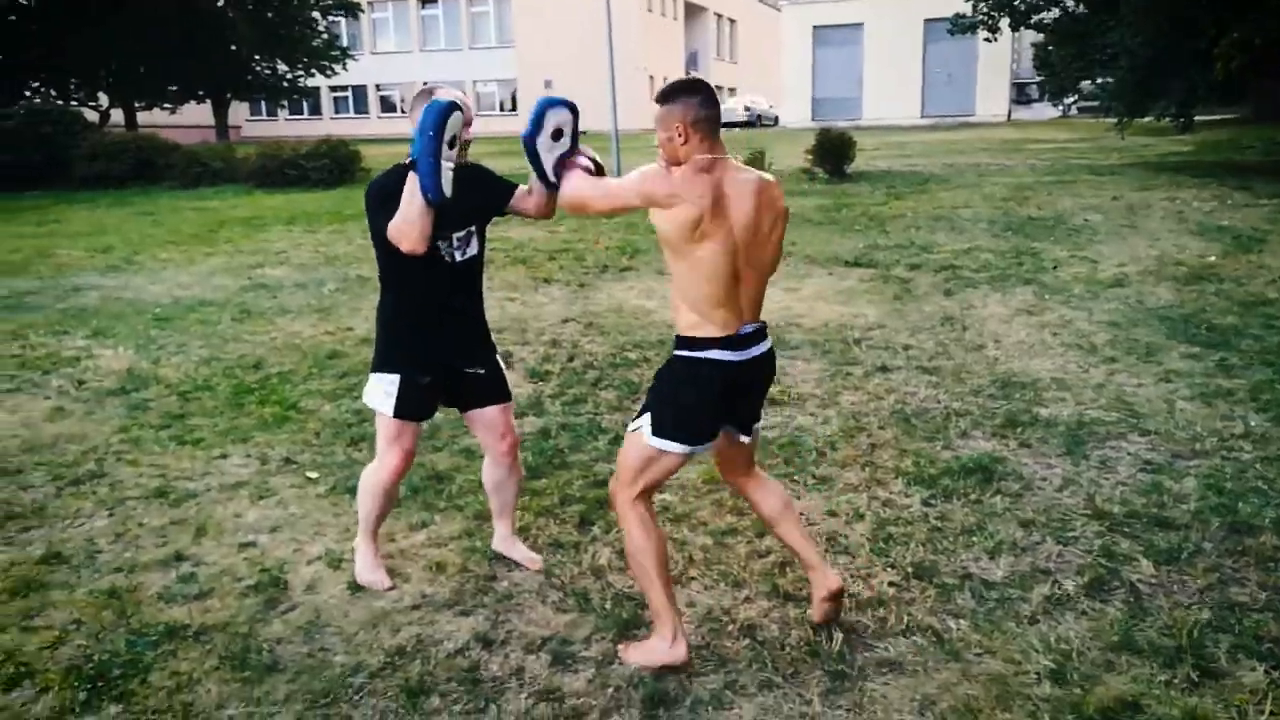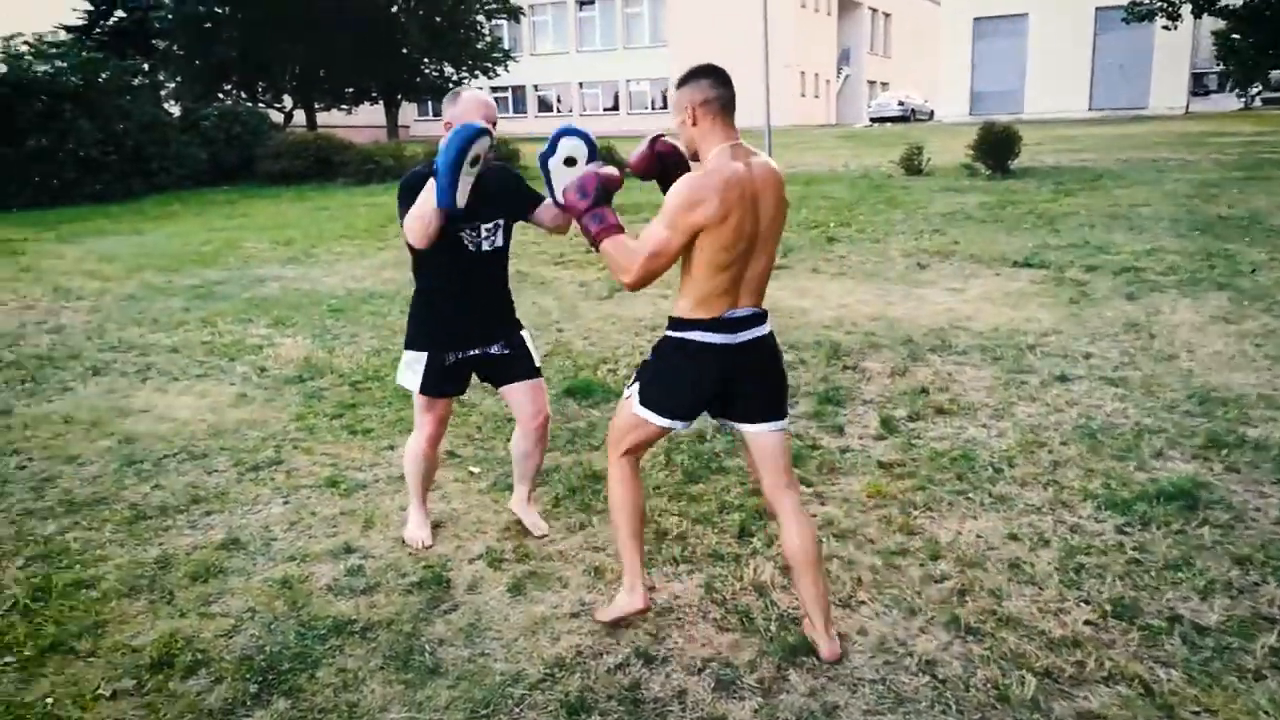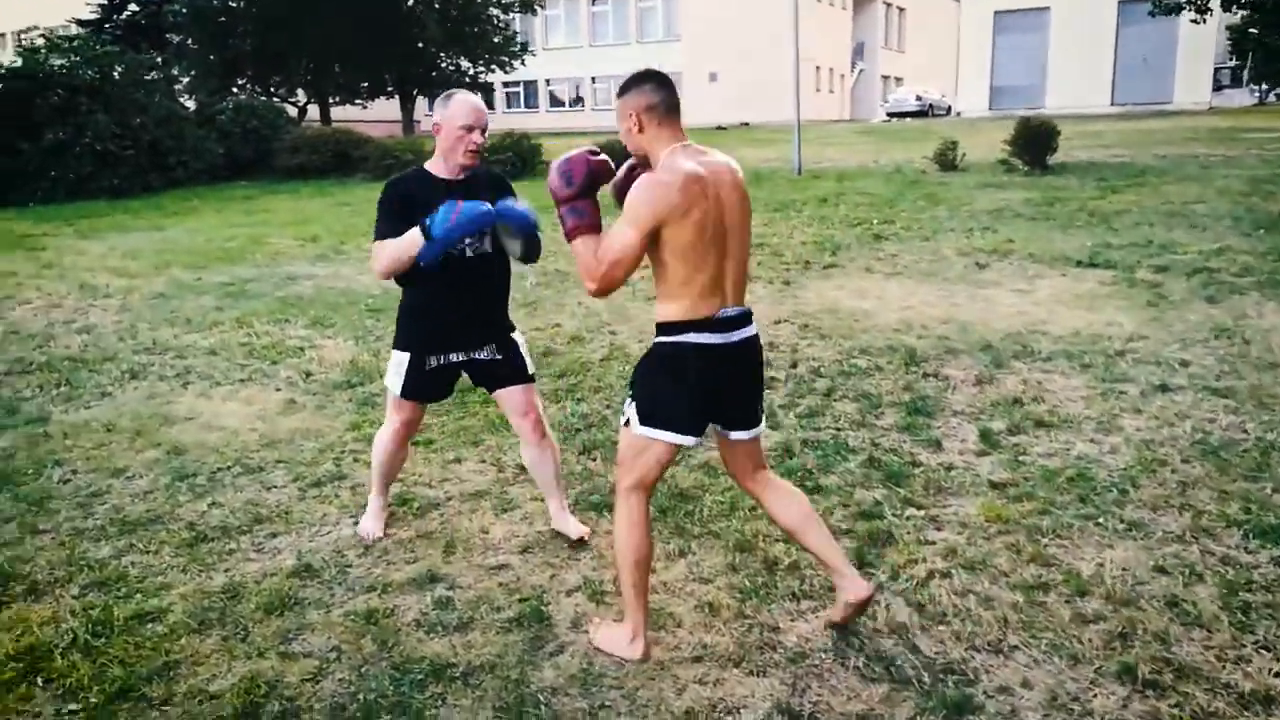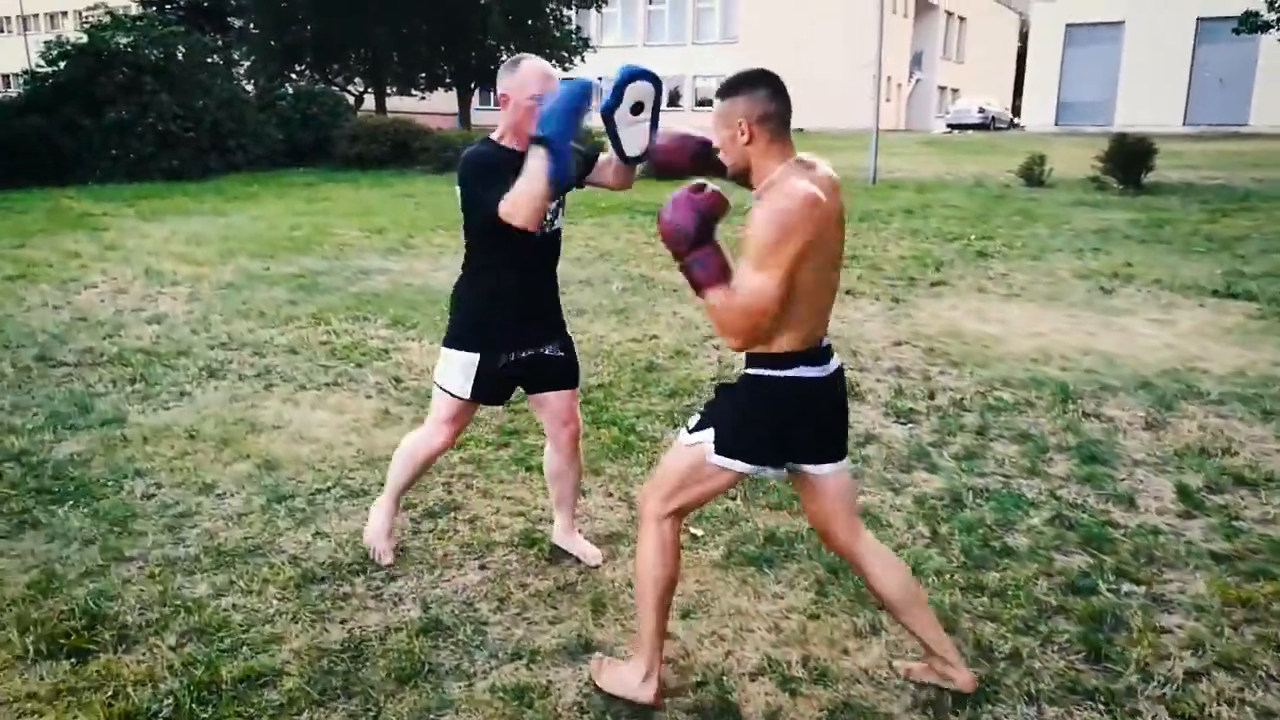
dt=1s
person 1, frame 1
left shoulder: (671, 186)
right shoulder: (768, 191)
left elbow: (575, 200)
left wrist: (575, 165)
left hip: (701, 367)
right hip: (754, 355)
left knee: (628, 492)
right knee: (742, 473)
left ankle: (667, 637)
right ankle: (822, 575)
person 1, frame 2
left shoulder: (699, 186)
right shoulder: (770, 174)
left elbow: (634, 272)
left wrist: (592, 211)
left hip: (694, 349)
right hip: (754, 344)
left knee: (621, 449)
right knee: (782, 492)
left ankle: (633, 586)
right ankle: (823, 631)
person 1, frame 3
left shoulder: (658, 185)
right shoulder: (726, 167)
left elbow: (598, 279)
left wrist: (575, 202)
left hip: (683, 356)
right hip: (740, 342)
left knee: (631, 488)
right knee: (755, 475)
left ankle: (631, 633)
right ankle: (847, 579)
person 1, frame 4
left shoulder: (780, 212)
right shoulder: (815, 174)
left elbow: (741, 332)
left wrist: (695, 248)
right wrist: (701, 165)
left hip: (771, 390)
right hip: (818, 382)
left knee: (659, 505)
right knee: (845, 533)
left ankle: (643, 670)
right ankle: (947, 660)
person 2, frame 1
left shoulder: (472, 180)
right shoulder: (386, 189)
left elbow: (539, 206)
right elbow: (412, 242)
right wrist: (424, 167)
left hip: (469, 343)
right hip: (407, 350)
left knee: (503, 442)
right knee: (394, 458)
left ankle: (504, 535)
right ankle: (365, 547)
person 2, frame 2
left shoulder: (503, 179)
right shoulder: (420, 181)
left elbow: (556, 221)
right elbow: (420, 237)
right wrist: (448, 172)
left hip: (499, 326)
right hip: (438, 333)
left knee: (535, 417)
right knee: (429, 430)
left ankle: (522, 499)
right ankle: (417, 510)
person 2, frame 3
left shoulder: (493, 184)
right shoulder: (403, 190)
left elbow: (517, 240)
right elbow: (383, 264)
left wrist: (523, 230)
right wrist: (432, 232)
left hip: (491, 331)
right hip: (426, 334)
left knee: (530, 420)
right knee: (400, 425)
left ankle: (559, 510)
right ankle: (377, 502)
person 2, frame 4
left shoulder: (552, 149)
right shoulder: (479, 163)
left elbow: (619, 176)
right elbow: (526, 215)
left wrist: (632, 131)
right wrist: (548, 142)
left hip: (542, 323)
right hip: (482, 327)
left knee: (567, 428)
right knee: (441, 432)
left ankle: (564, 527)
right ankle: (385, 507)
